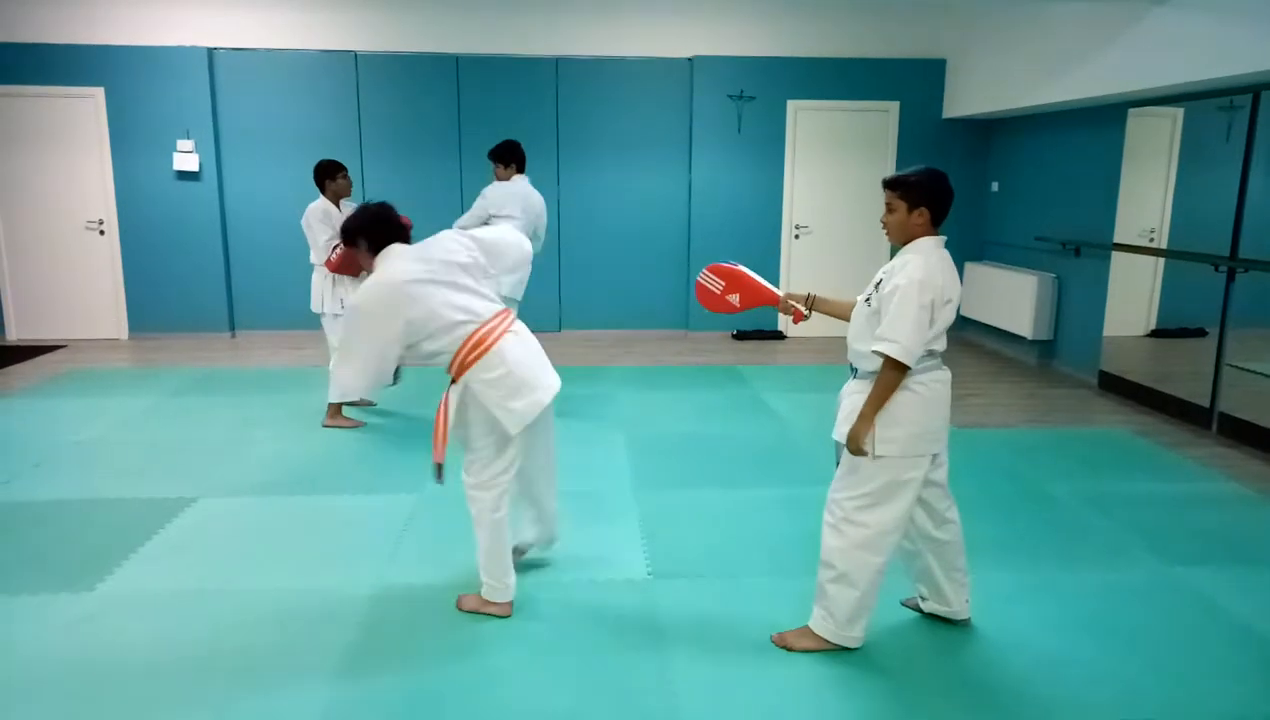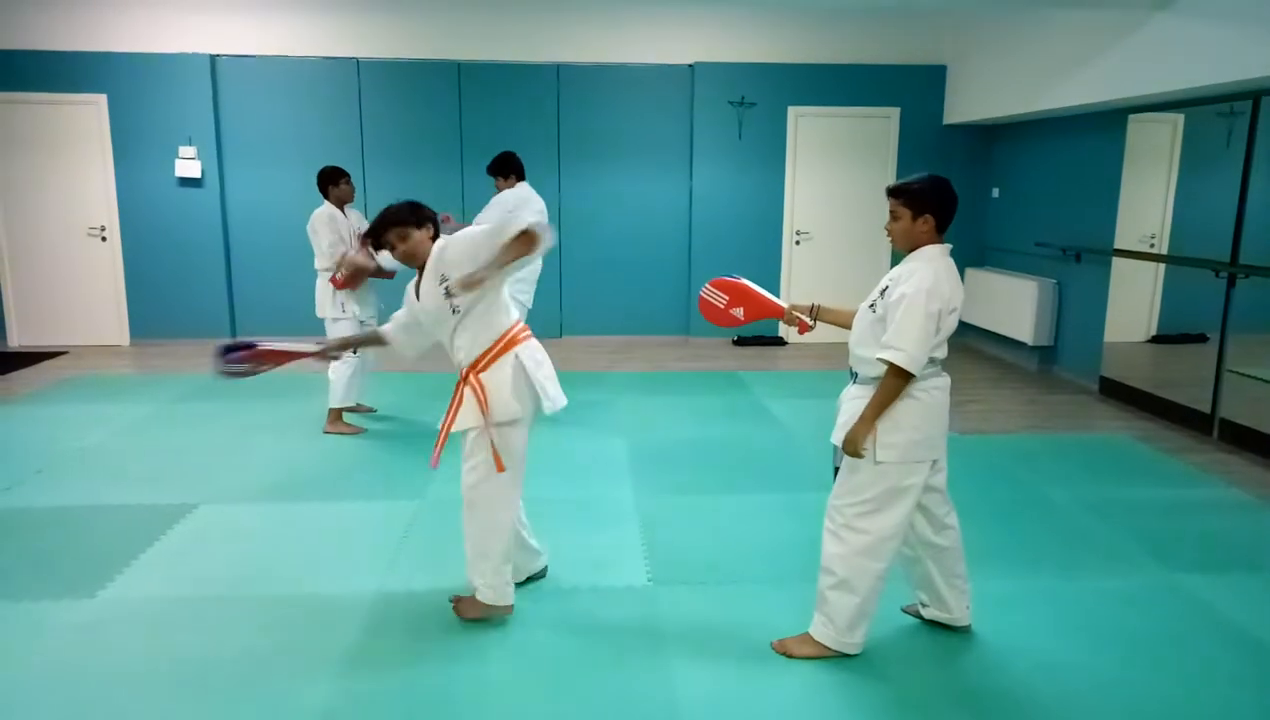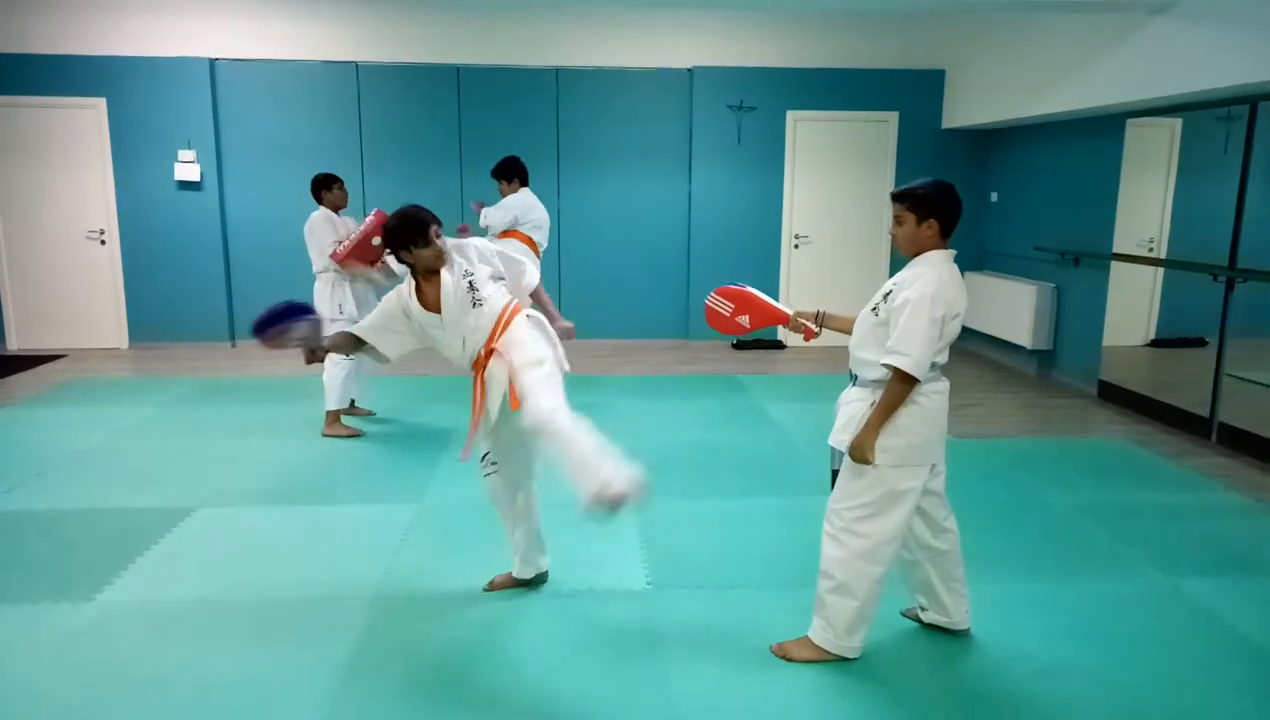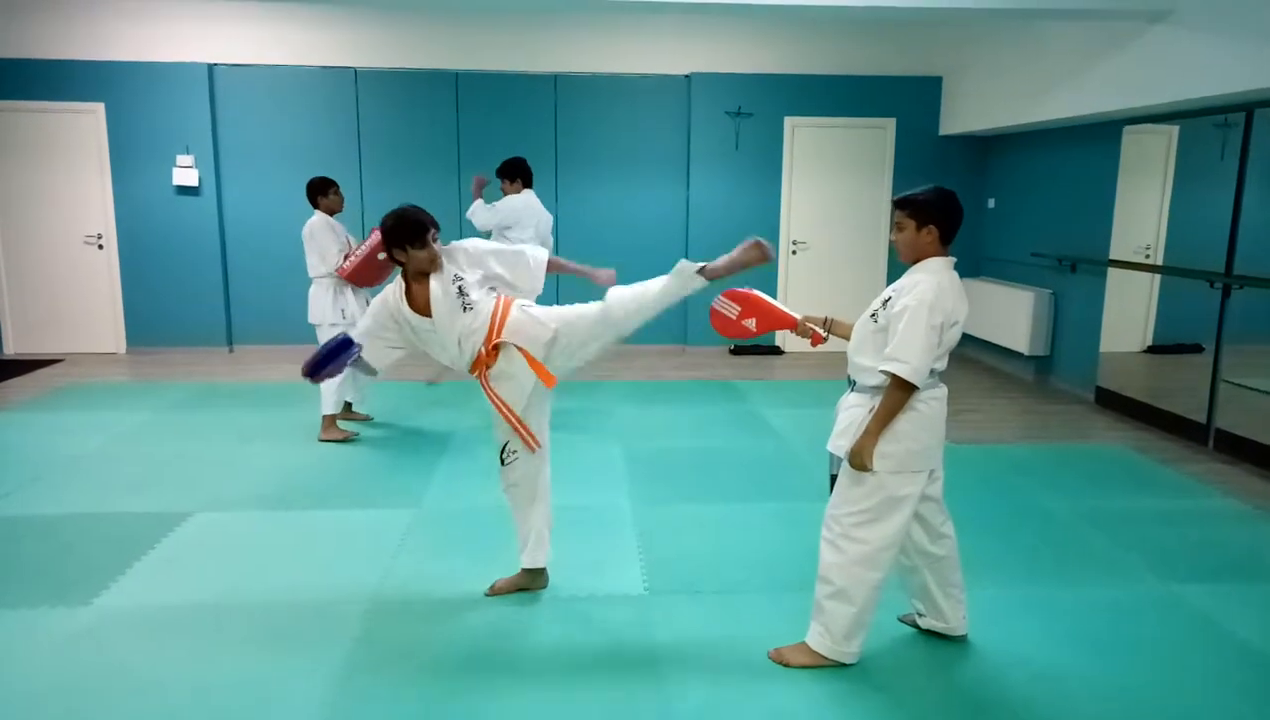
dt=0.2s
person 1, frame 1
left shoulder: (914, 270)
right shoulder: (930, 261)
left elbow: (898, 355)
right elbow: (877, 315)
left wrist: (865, 419)
right wrist: (810, 302)
left hip: (899, 406)
right hip: (920, 404)
left knee: (856, 514)
right knee: (928, 505)
left ankle: (834, 626)
right ankle: (948, 600)
person 1, frame 2
left shoulder: (922, 278)
right shoulder: (929, 269)
left elbow: (902, 363)
right elbow: (882, 324)
left wrist: (864, 423)
right wrist: (814, 312)
left hip: (898, 414)
right hip: (918, 411)
left knee: (856, 520)
right knee: (928, 510)
left ankle: (834, 633)
right ankle: (948, 607)
person 1, frame 3
left shoulder: (927, 283)
right shoulder: (930, 274)
left elbow: (906, 368)
right elbow: (885, 330)
left wrist: (870, 430)
right wrist: (819, 319)
left hip: (896, 416)
right hip: (914, 416)
left knee: (855, 524)
right knee: (926, 515)
left ankle: (833, 636)
right ankle: (947, 611)
person 1, frame 4
left shoulder: (926, 290)
right shoulder: (931, 281)
left elbow: (905, 374)
right elbow: (889, 339)
left wrist: (869, 436)
right wrist: (825, 324)
left hip: (895, 422)
right hip: (913, 422)
left knee: (855, 531)
right knee: (924, 520)
left ankle: (831, 642)
right ankle: (944, 616)
person 2, frame 1
left shoulder: (370, 302)
right shoulder: (444, 245)
left elbow: (353, 383)
right elbow: (517, 245)
left wrist: (385, 362)
left hip: (486, 380)
right hip: (518, 349)
left knee: (487, 482)
right knee: (529, 460)
left ankle: (497, 594)
right ankle: (541, 531)
person 2, frame 2
left shoulder: (458, 249)
right shoulder: (419, 288)
left elbow: (533, 235)
right elbow: (397, 332)
left wrist: (487, 270)
right wrist: (349, 342)
left hip: (507, 369)
right hip: (486, 379)
left knee: (485, 483)
right knee: (492, 477)
left ankle: (493, 596)
right ankle: (525, 562)
person 2, frame 3
left shoulder: (471, 252)
right shoulder: (402, 303)
left elbow: (523, 276)
right elbow: (364, 338)
right wrist: (330, 344)
left hip: (520, 342)
right hip: (492, 375)
left knee: (543, 412)
right knee: (504, 471)
left ankle: (612, 482)
right ankle: (529, 566)
person 2, frame 4
left shoulder: (461, 255)
right shoulder: (390, 307)
left elbow: (534, 259)
right elbow: (364, 352)
left wrist: (591, 273)
left hip: (531, 336)
right hip: (504, 377)
left knee: (612, 313)
right knee: (519, 470)
left ankle: (709, 270)
right ankle: (533, 567)
person 3, frame 1
left shoulder: (350, 209)
right shoulder: (316, 211)
right elbow: (330, 252)
left hip: (352, 283)
right hip: (333, 286)
right ankle: (333, 414)
person 3, frame 2
left shoulder: (352, 215)
right shoulder: (322, 217)
right elbow: (338, 256)
right wrist: (363, 249)
left hip: (358, 288)
right hip: (337, 291)
left knee: (360, 350)
right knee: (347, 354)
left ankle: (350, 401)
right ankle: (334, 420)
person 3, frame 3
left shoulder: (346, 221)
right shoulder: (319, 220)
right elbow: (332, 256)
left hip: (354, 290)
right hip: (335, 292)
right knee: (341, 355)
left ankle: (348, 403)
right ankle: (332, 422)
person 3, frame 4
left shoulder: (333, 225)
right shoulder: (319, 224)
right elbow: (338, 262)
left hip: (345, 296)
right hip: (331, 297)
left ankle: (345, 408)
right ankle: (328, 427)
